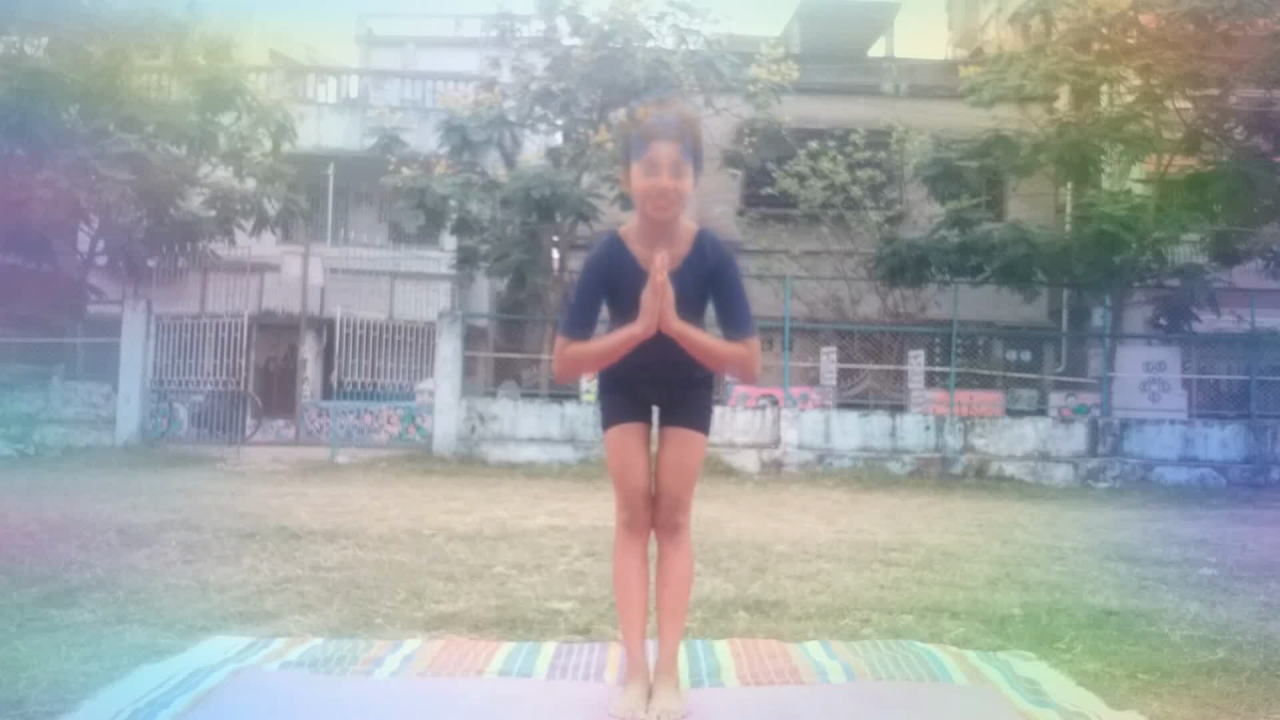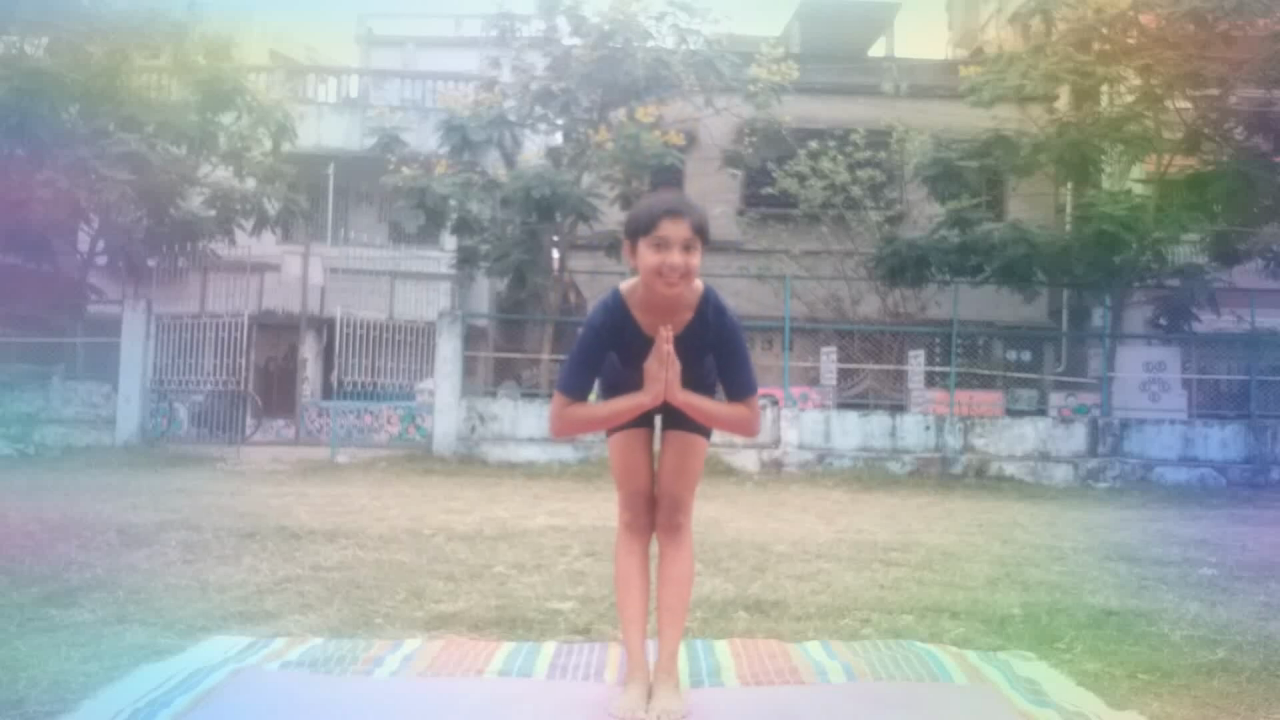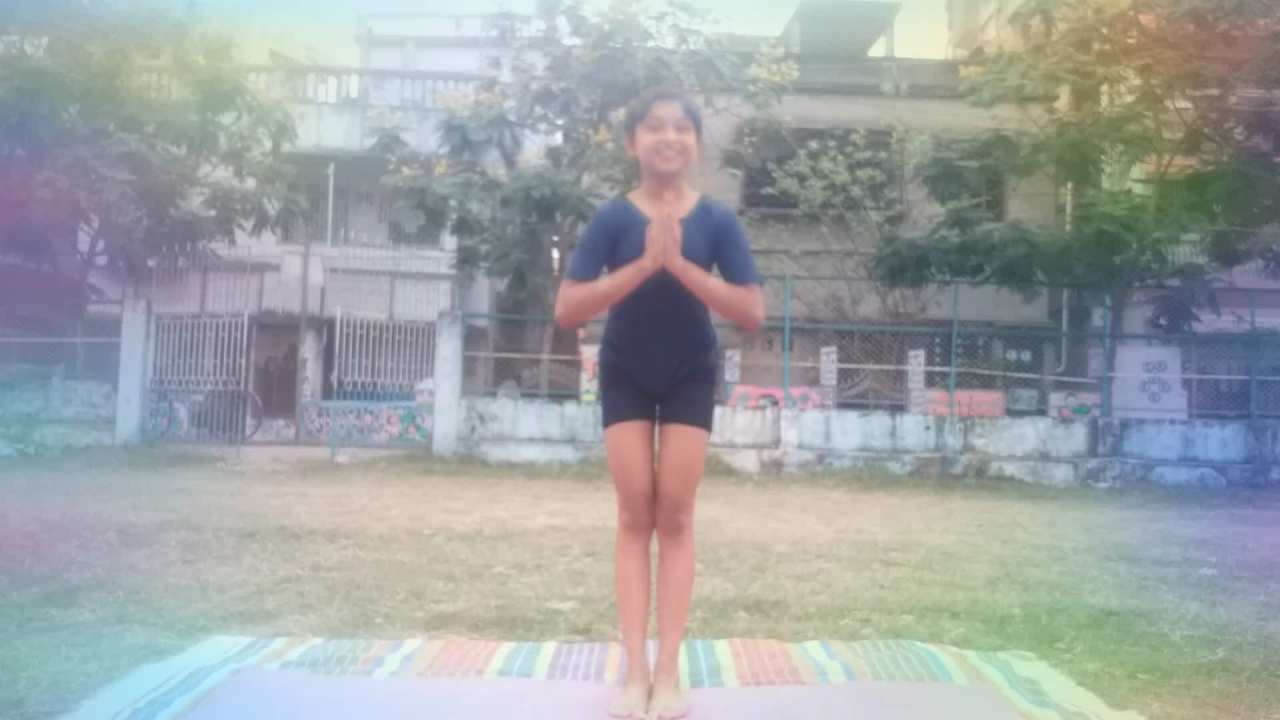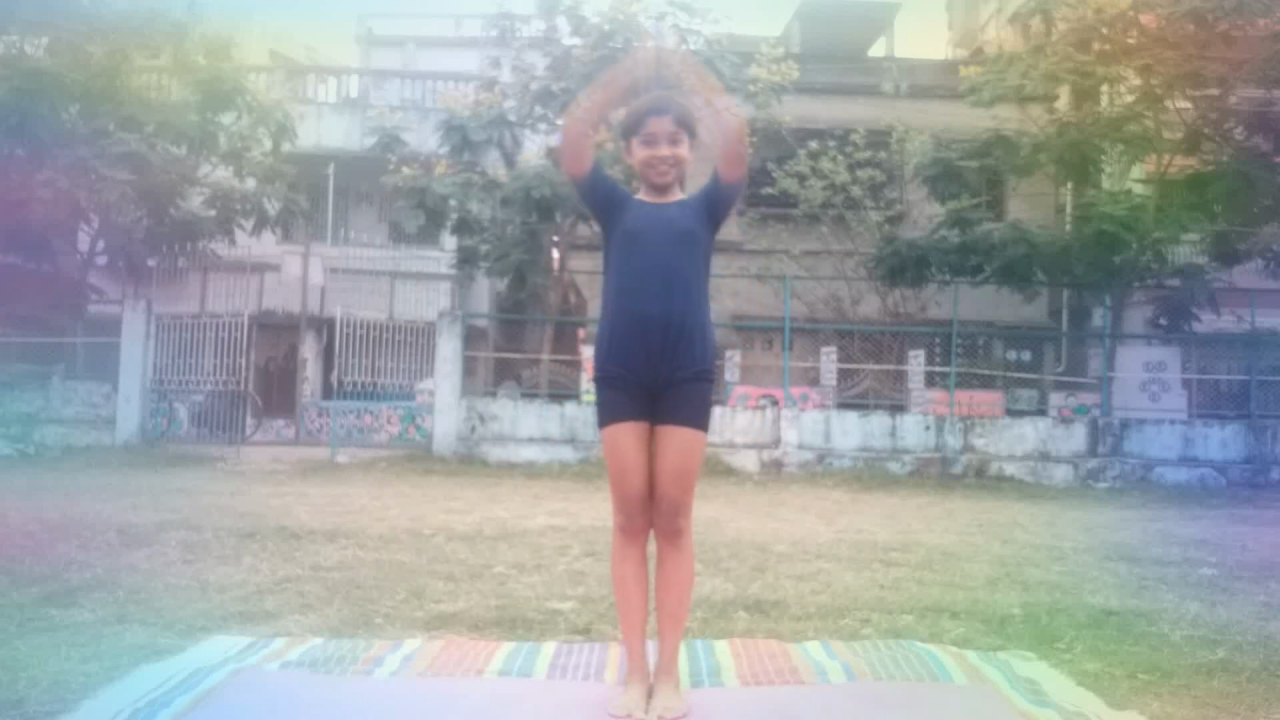
dt=0.4s
person 1, frame 1
left shoulder: (713, 253)
right shoulder: (608, 253)
left elbow: (748, 364)
right elbow: (564, 362)
left wrist: (675, 325)
right wrist: (640, 326)
left hip: (689, 386)
right hip: (623, 385)
left knee: (672, 515)
right knee: (632, 514)
right ankle: (633, 670)
person 1, frame 2
left shoulder: (716, 315)
right shoulder: (609, 314)
left elbow: (749, 420)
right elbow: (561, 420)
left wrist: (678, 394)
right wrist: (645, 396)
left hip: (692, 398)
right hip: (628, 398)
left knee: (674, 518)
right knee: (635, 518)
left ankle: (668, 673)
right ankle: (635, 672)
person 1, frame 3
left shoulder: (717, 219)
right shoulder: (613, 217)
left elbow: (753, 312)
right elbow: (566, 309)
left wrist: (680, 262)
right wrist: (645, 262)
left hip: (690, 379)
right hip: (626, 378)
left knee: (674, 516)
right knee: (633, 515)
person 1, frame 4
left shoulder: (705, 206)
right shoulder: (615, 204)
left elbow: (737, 144)
right elbow: (572, 146)
left wrist: (692, 73)
right wrist: (626, 73)
left hip: (687, 375)
right hip: (620, 374)
left knee: (673, 520)
right knee: (630, 519)
